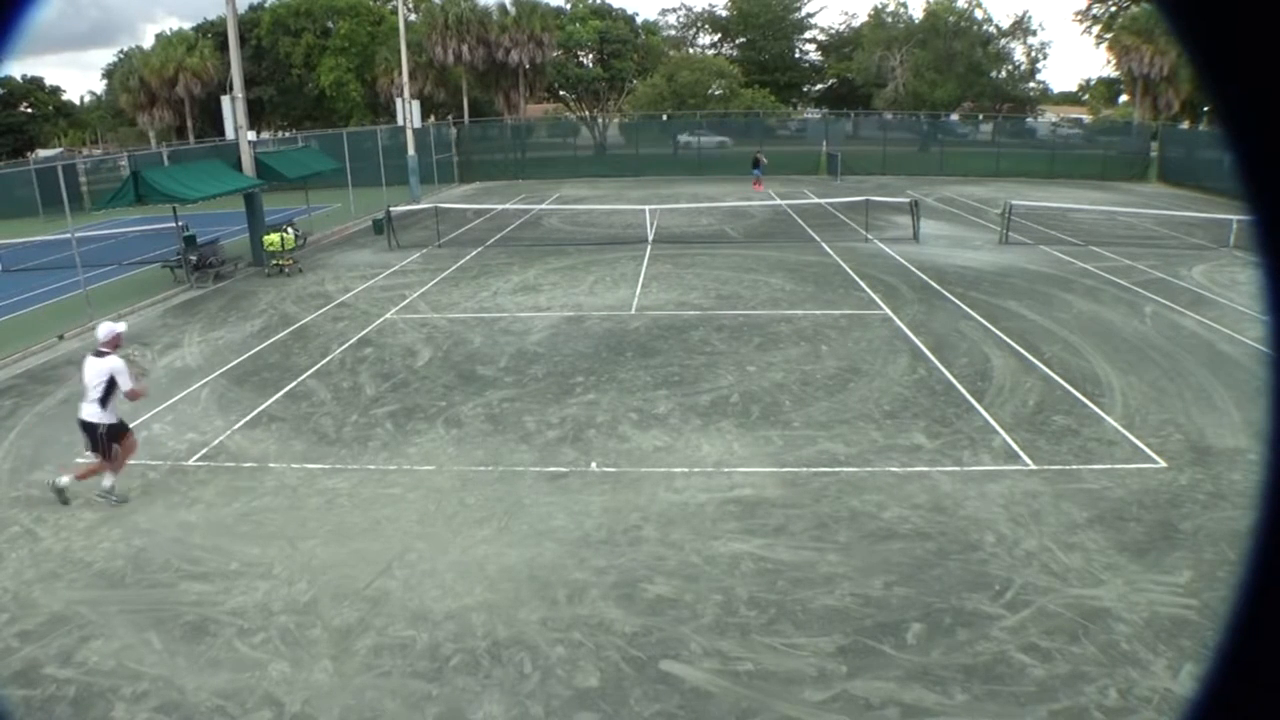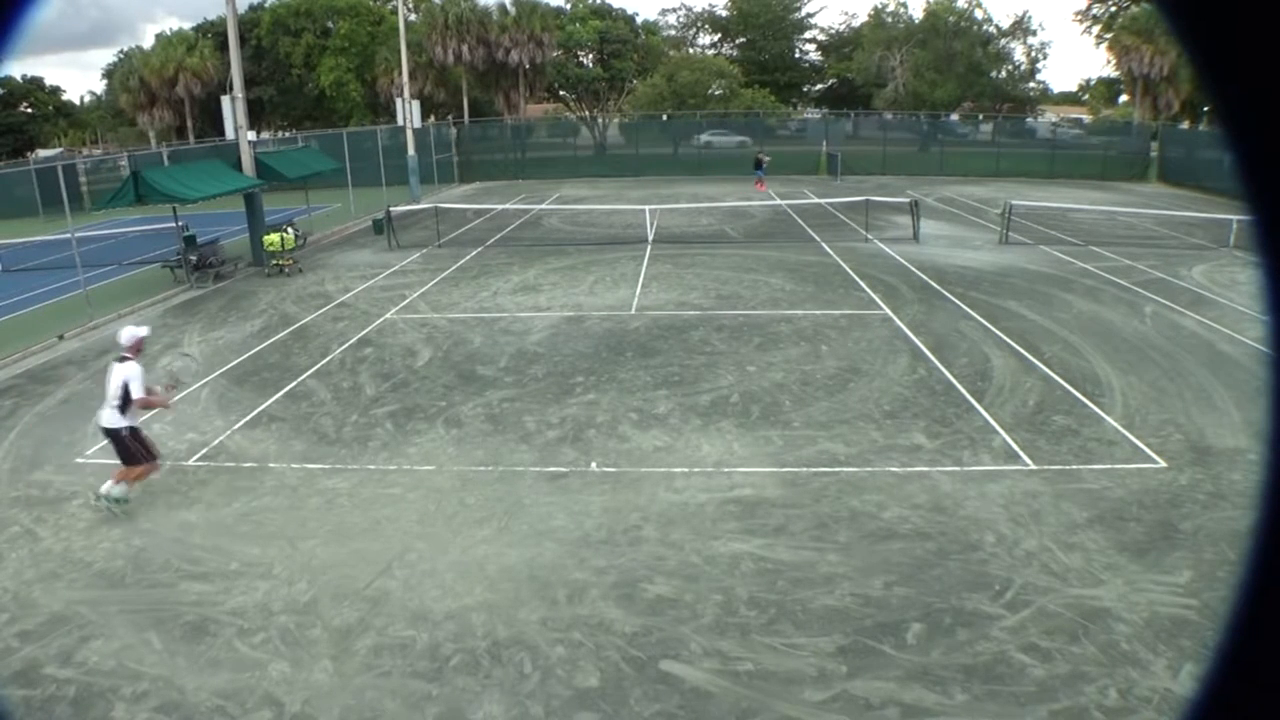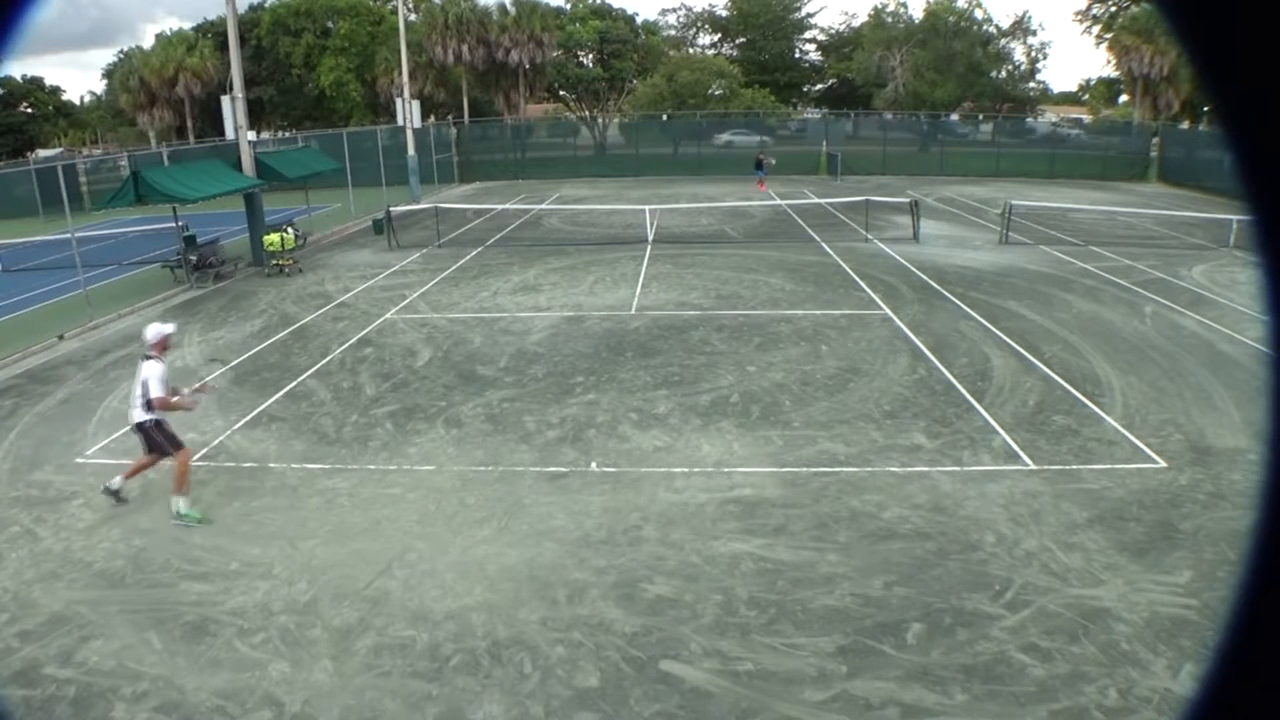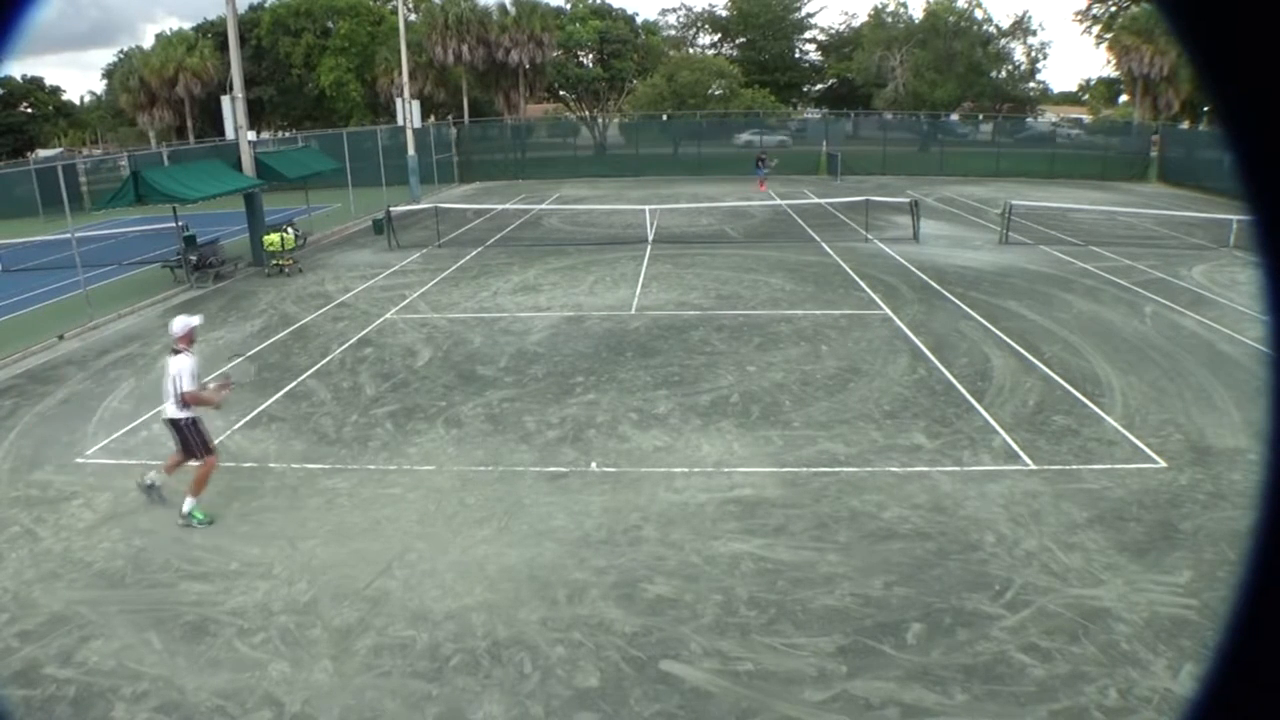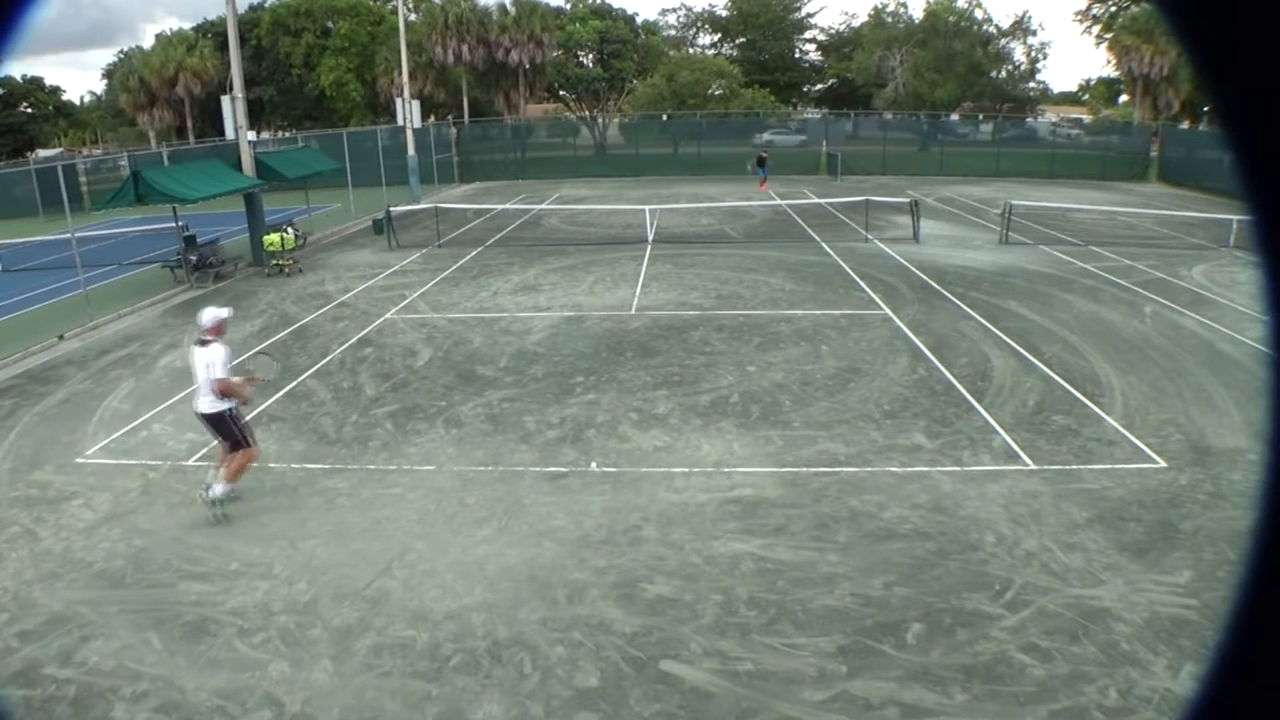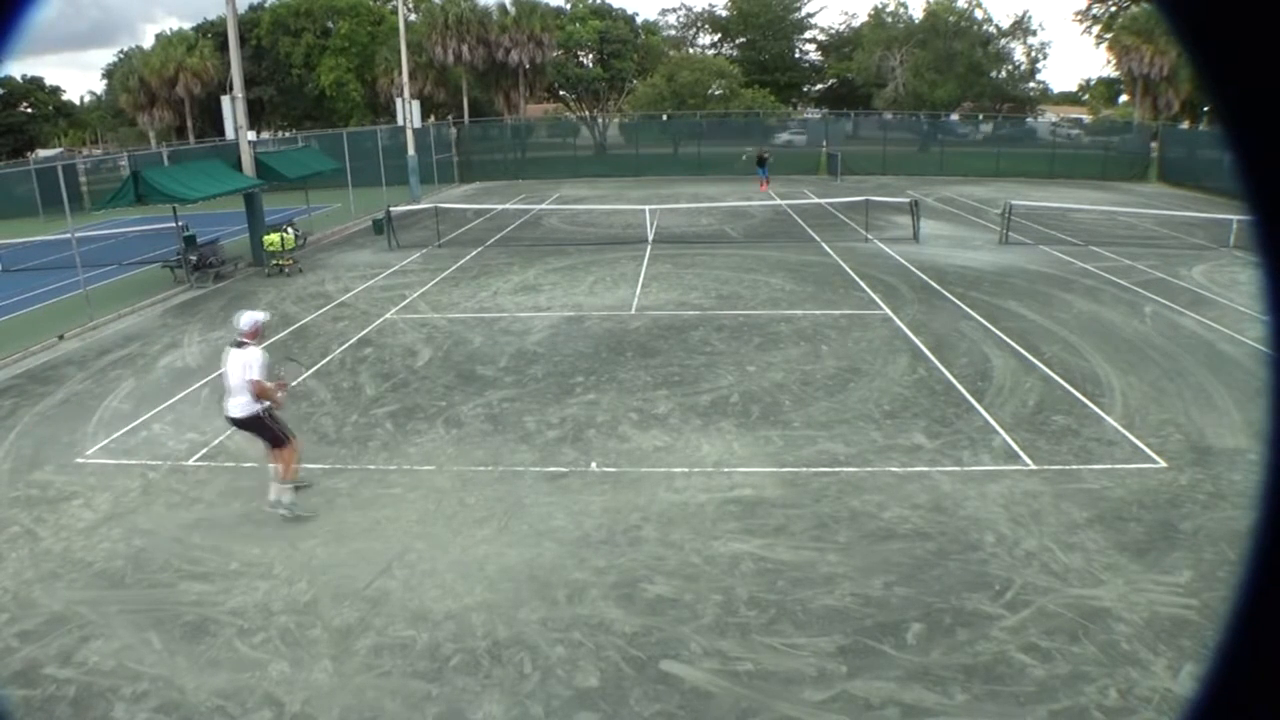
dt=0.1s
person 1, frame 1
left shoulder: (91, 358)
right shoulder: (116, 363)
right elbow: (131, 394)
left wrist: (126, 379)
right wrist: (141, 391)
left hip: (89, 416)
right hip: (97, 421)
left knee: (130, 443)
right knee: (103, 463)
left ankle: (107, 488)
right ankle: (61, 483)
person 1, frame 2
left shoulder: (119, 363)
right shoulder: (133, 369)
right elbow: (141, 402)
left wrist: (157, 392)
right wrist: (162, 402)
left hip: (111, 421)
right hip: (119, 426)
left knee: (140, 462)
right knee: (150, 464)
left ankle: (109, 492)
right ankle: (110, 491)
person 1, frame 3
left shoulder: (151, 361)
right shoulder: (155, 367)
left elbow: (163, 391)
right elbow: (159, 402)
left wrist: (190, 391)
right wrist: (184, 405)
left hip: (147, 419)
right hip: (148, 421)
left knee: (155, 456)
right knee: (183, 455)
left ankle: (114, 486)
right ankle: (182, 510)
person 1, frame 4
left shoulder: (176, 355)
right shoulder: (186, 360)
right elbow: (191, 397)
left wrist: (213, 388)
right wrist: (213, 401)
left hip: (178, 415)
right hip: (182, 417)
left knee: (187, 453)
right knee: (209, 461)
left ankle: (152, 480)
right ankle: (187, 511)
person 1, frame 5
left shoulder: (197, 347)
right shoulder: (218, 350)
right elbow: (221, 386)
left wrist: (237, 380)
right wrist: (242, 394)
left hip: (204, 408)
right hip: (219, 409)
left knee: (231, 445)
right knee: (249, 452)
left ankle: (214, 484)
right ankle: (215, 494)
person 1, frame 6
left shoulder: (231, 350)
right shoulder: (255, 353)
right elbow: (258, 389)
left wrist: (272, 386)
right wrist: (275, 398)
left hip: (232, 412)
right hip: (251, 412)
left knee: (277, 442)
right knee: (290, 445)
left ankle: (284, 483)
right ankle: (286, 501)
